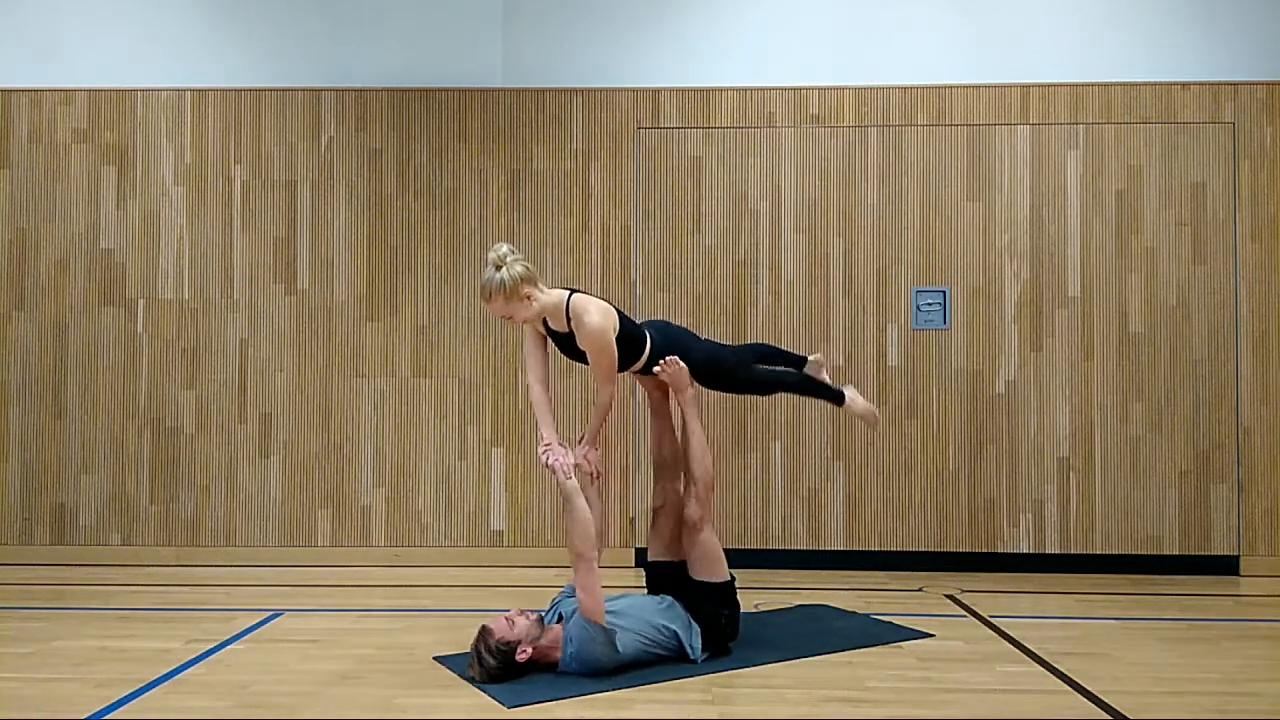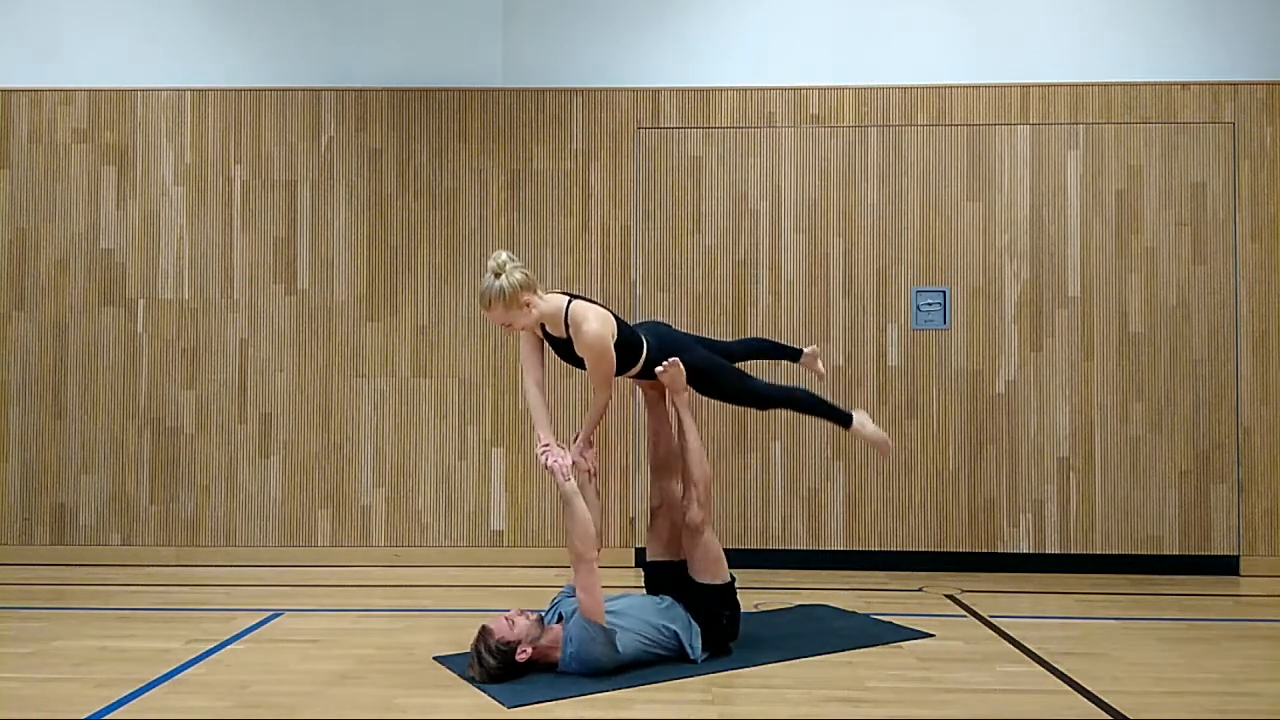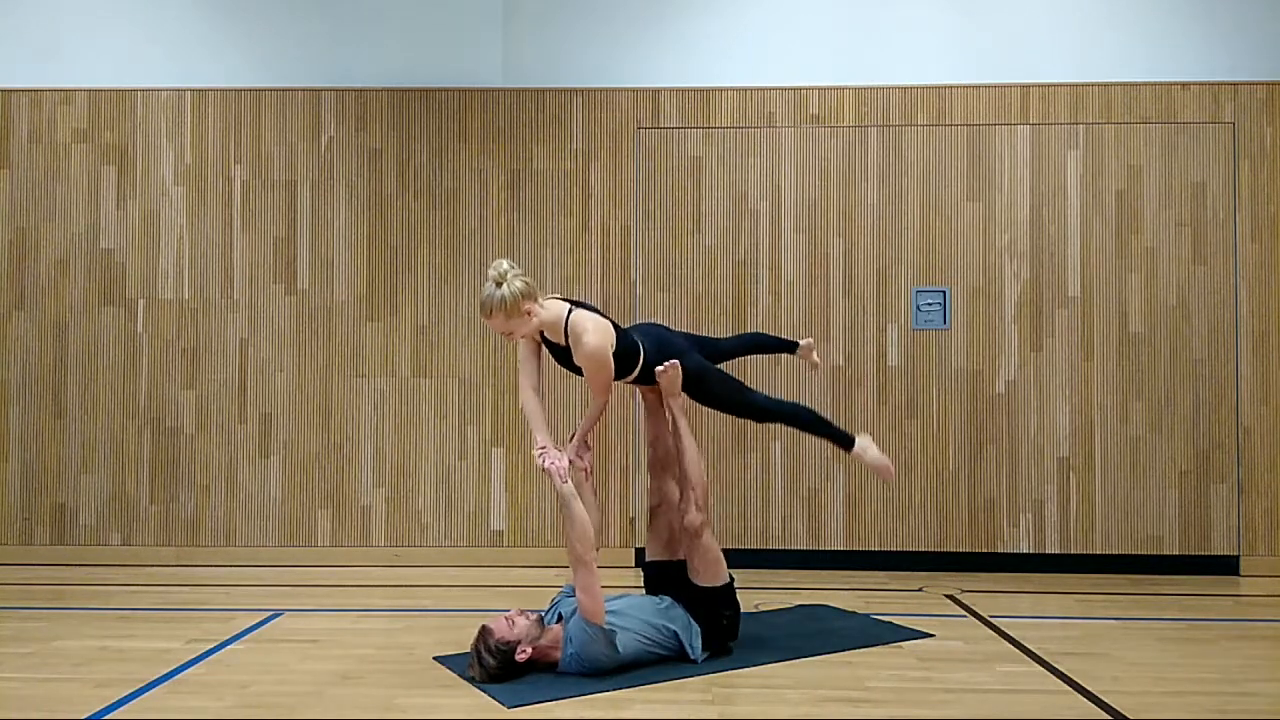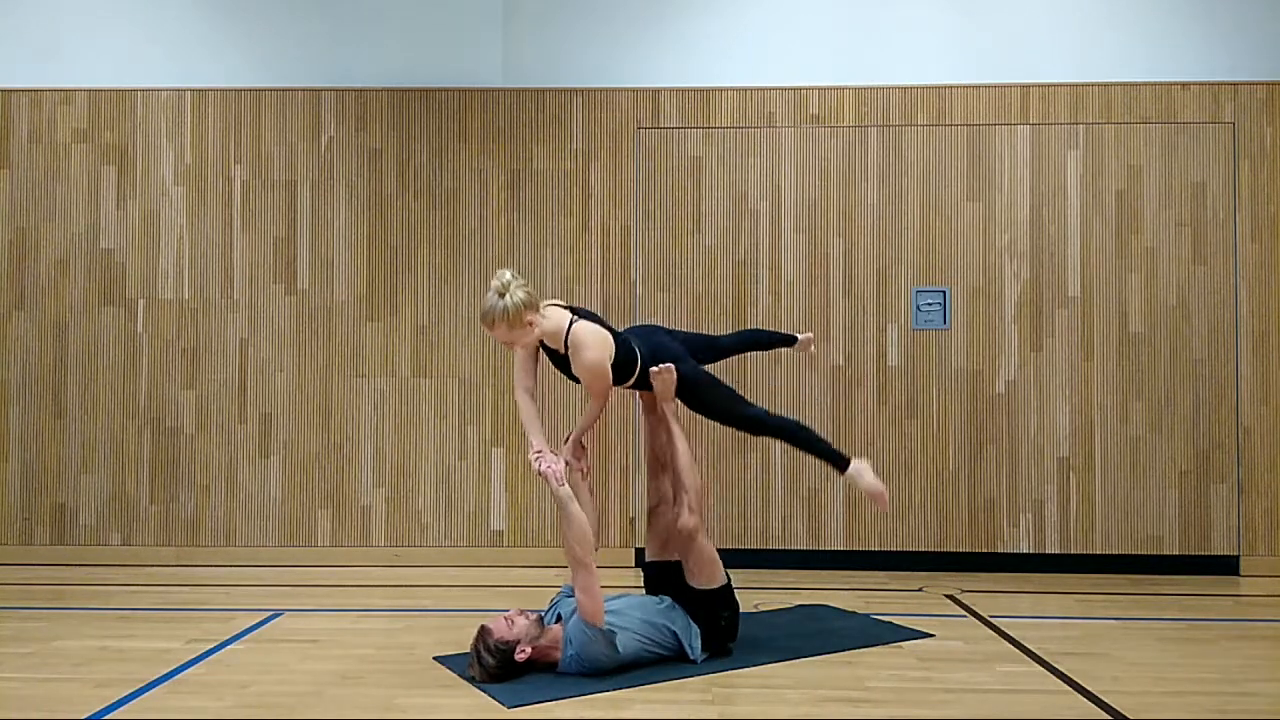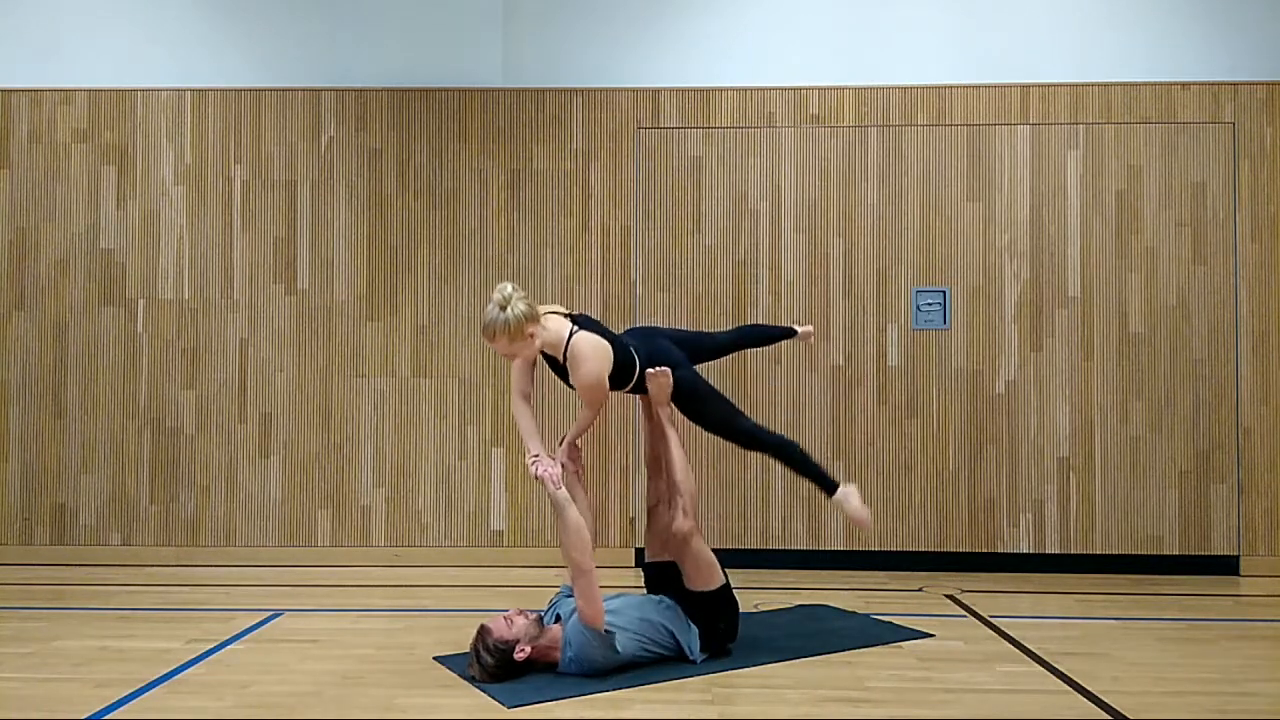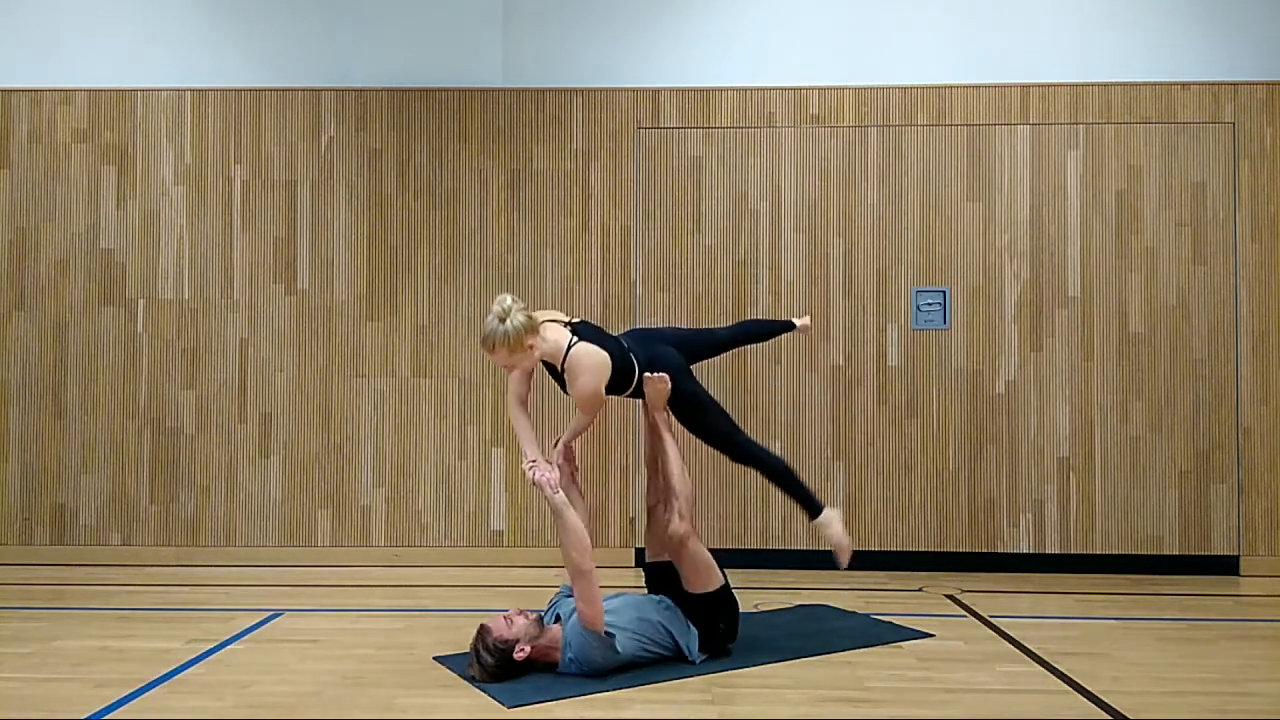
dt=0.1s
person 1, frame 1
left shoulder: (590, 321)
right shoulder: (538, 315)
left elbow: (606, 390)
right elbow: (536, 382)
left wrist: (589, 442)
right wrist: (550, 439)
left hip: (673, 352)
right hip: (646, 341)
left knee: (762, 381)
right knee: (736, 354)
left ankle: (842, 396)
right ankle: (808, 363)
person 1, frame 2
left shoulder: (588, 330)
right shoulder: (536, 313)
left elbow: (603, 393)
right elbow: (532, 385)
left wrist: (584, 438)
right wrist: (546, 440)
left hip: (670, 357)
right hip: (644, 340)
left knee: (763, 395)
right knee: (731, 350)
left ankle: (853, 421)
right ankle: (802, 355)
person 1, frame 3
left shoulder: (588, 340)
right shoulder: (536, 317)
left elbow: (600, 399)
right elbow: (528, 390)
left wrist: (580, 440)
right wrist: (544, 444)
left hip: (665, 360)
right hip: (642, 340)
left knee: (760, 406)
right knee: (726, 345)
left ankle: (854, 443)
right ankle: (798, 346)
person 1, frame 4
left shoulder: (587, 351)
right shoulder: (534, 317)
left elbow: (598, 405)
right elbow: (524, 392)
left wrist: (574, 442)
right wrist: (540, 446)
left hip: (666, 368)
right hip: (643, 341)
left knee: (754, 419)
right knee: (725, 344)
left ankle: (850, 468)
right ankle: (796, 340)
person 1, frame 5
left shoulder: (586, 363)
right shoulder: (534, 322)
left elbow: (592, 411)
right elbow: (520, 398)
left wrist: (565, 444)
right wrist: (537, 452)
left hip: (662, 371)
right hip: (639, 344)
left knee: (747, 432)
right knee: (723, 340)
left ankle: (837, 491)
right ankle: (794, 331)
person 1, frame 6
left shoulder: (584, 372)
right shoulder: (532, 324)
left elbow: (588, 416)
right elbow: (516, 403)
left wrist: (563, 444)
right wrist: (534, 454)
left hip: (661, 374)
right hip: (640, 345)
left knee: (740, 447)
right knee: (723, 337)
left ankle: (821, 516)
right ankle: (790, 325)
person 2, frame 1
left shoulder: (557, 616)
right shoulder: (584, 650)
left elbow: (589, 552)
right elbow: (585, 560)
left wrist: (586, 481)
right wrist: (568, 487)
left hip: (669, 604)
right hip: (705, 624)
right knee: (695, 514)
left ankle: (659, 394)
right ankle: (686, 397)
person 2, frame 2
left shoulder: (556, 616)
right shoulder: (583, 651)
left elbow: (589, 549)
right elbow: (584, 560)
left wrist: (584, 480)
right wrist: (567, 487)
left hip: (670, 607)
right hip: (705, 624)
right knee: (695, 515)
left ankle: (655, 394)
right ankle: (679, 401)
person 2, frame 3
left shoulder: (557, 615)
right shoulder: (583, 651)
left elbow: (585, 551)
right elbow: (584, 562)
left wrist: (580, 480)
right wrist: (565, 490)
left hip: (669, 605)
right hip: (704, 625)
right knee: (693, 519)
right ankle: (673, 404)
person 2, frame 4
left shoulder: (557, 615)
right shoulder: (582, 651)
left elbow: (585, 549)
right elbow: (582, 564)
left wrist: (576, 478)
right wrist: (562, 492)
left hip: (670, 607)
right hip: (706, 625)
right knee: (686, 522)
right ankle: (665, 408)
person 2, frame 5
left shoulder: (557, 615)
right shoulder: (582, 652)
left elbow: (580, 559)
right elbow: (582, 569)
left wrist: (572, 479)
right wrist: (559, 496)
left hip: (670, 606)
right hip: (704, 626)
right knee: (682, 526)
right ankle: (662, 411)
person 2, frame 6
left shoulder: (556, 615)
right shoulder: (582, 652)
left elbow: (578, 563)
right elbow: (583, 569)
left wrist: (568, 480)
right wrist: (556, 499)
left hip: (673, 607)
right hip: (705, 626)
right knee: (677, 528)
right ankle: (658, 414)
